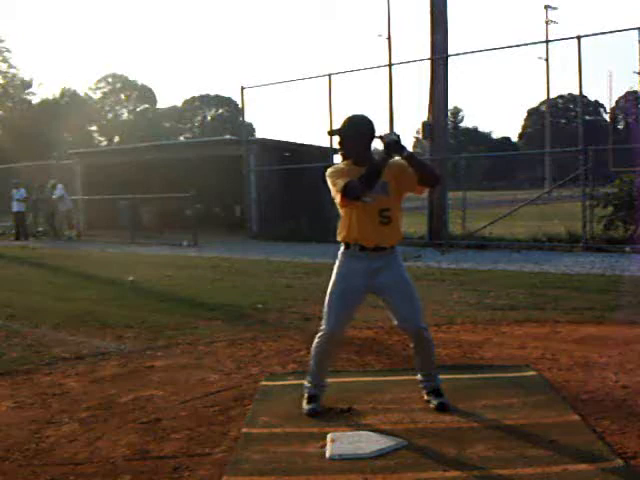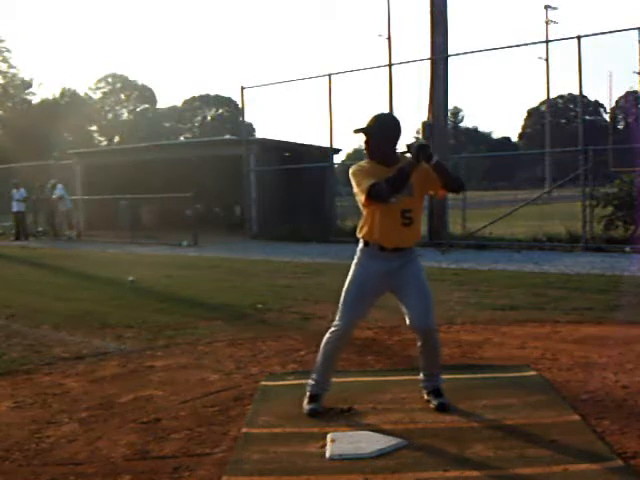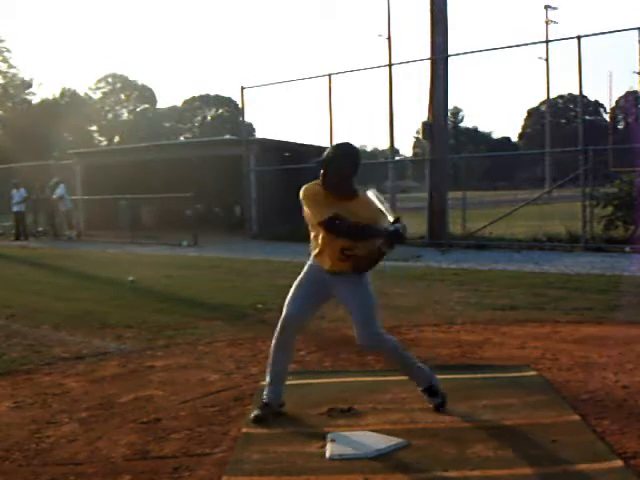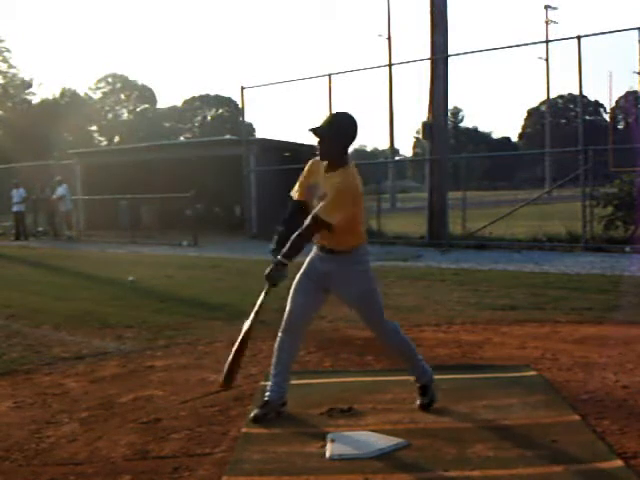
dt=1s
person 1, frame 1
left shoulder: (395, 169)
right shoulder: (337, 173)
left elbow: (432, 179)
right elbow: (355, 191)
left wrist: (401, 152)
right wrist: (385, 155)
left hip: (389, 260)
right hip: (352, 260)
left knee: (417, 327)
right knee: (330, 330)
left ankle: (431, 386)
right ankle: (313, 390)
person 1, frame 2
left shoulder: (419, 169)
right shoulder: (360, 171)
left elbow: (457, 187)
right elbow: (382, 194)
left wrist: (431, 161)
right wrist: (414, 163)
left hip: (407, 259)
right hip: (371, 258)
left knee: (425, 327)
right knee: (342, 327)
left ankle: (431, 385)
right ankle: (316, 389)
person 1, frame 3
left shoulder: (365, 207)
right shoulder: (311, 192)
left elbow: (367, 261)
right elbow: (337, 227)
left wrist: (385, 238)
right wrist: (385, 235)
left hip: (350, 276)
right hip: (318, 269)
left knee: (371, 337)
right knee: (286, 327)
left ankle: (426, 380)
right ankle: (272, 397)
person 1, frame 4
left shoulder: (348, 184)
right shoulder: (313, 167)
left elbow: (312, 226)
right elbow: (297, 208)
left wrist: (281, 261)
right wrist: (278, 242)
left hip: (350, 260)
right hip: (319, 255)
left knee: (381, 327)
right knee: (291, 322)
left ankle: (424, 378)
right ankle: (275, 396)
